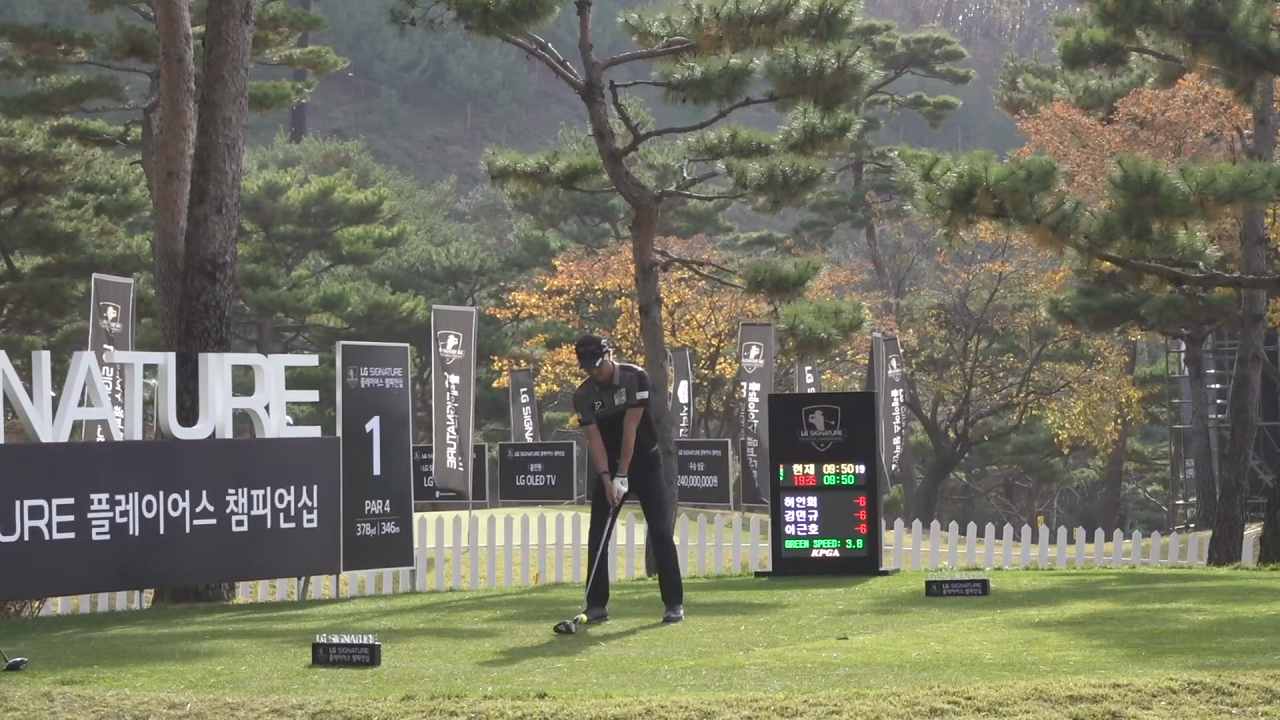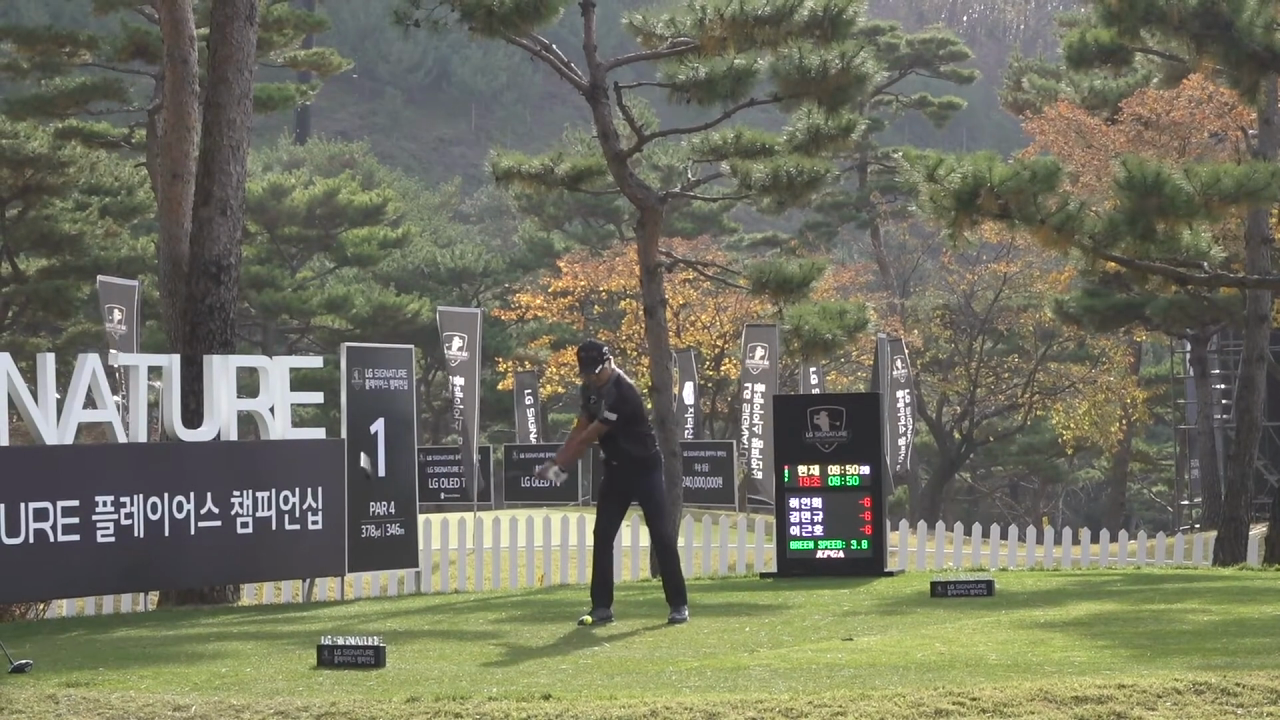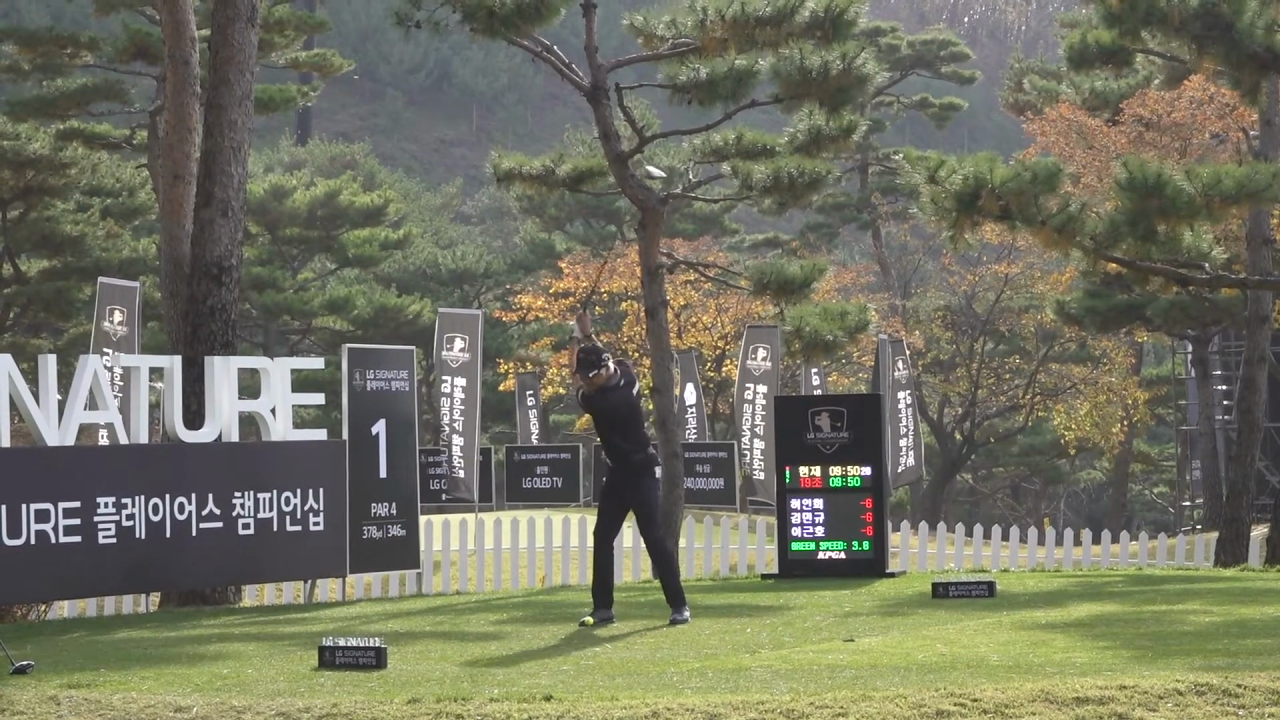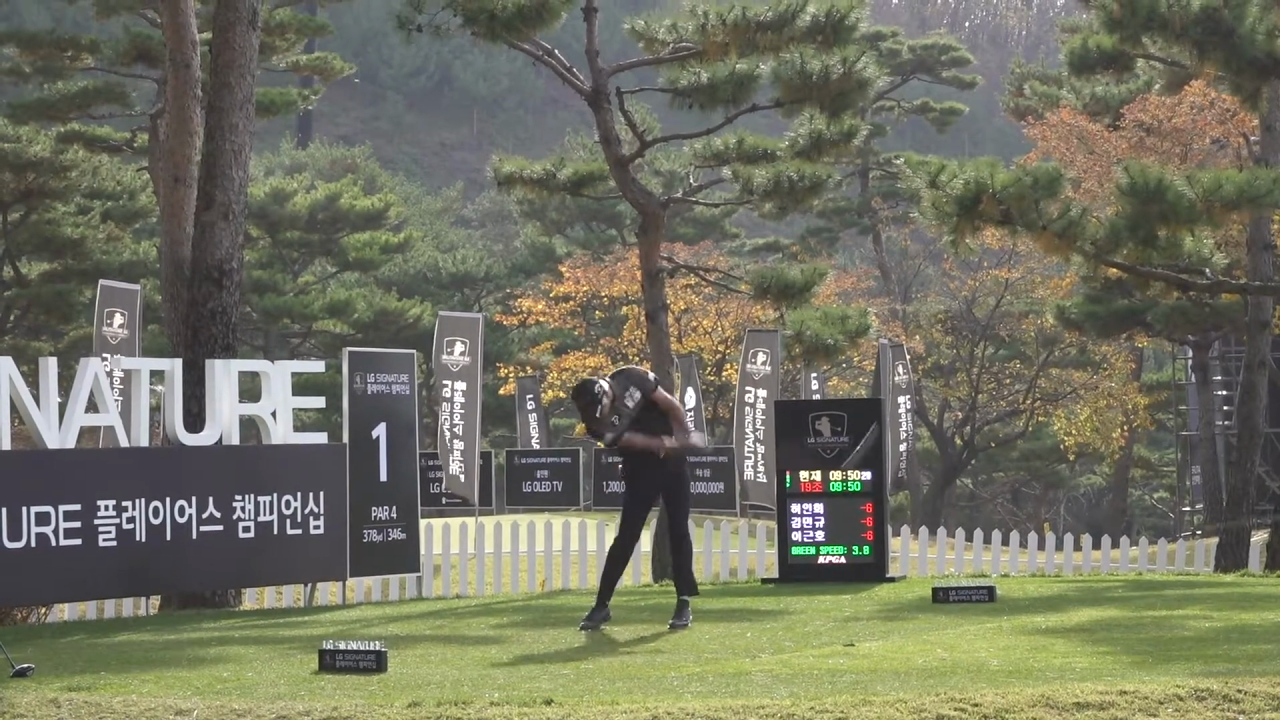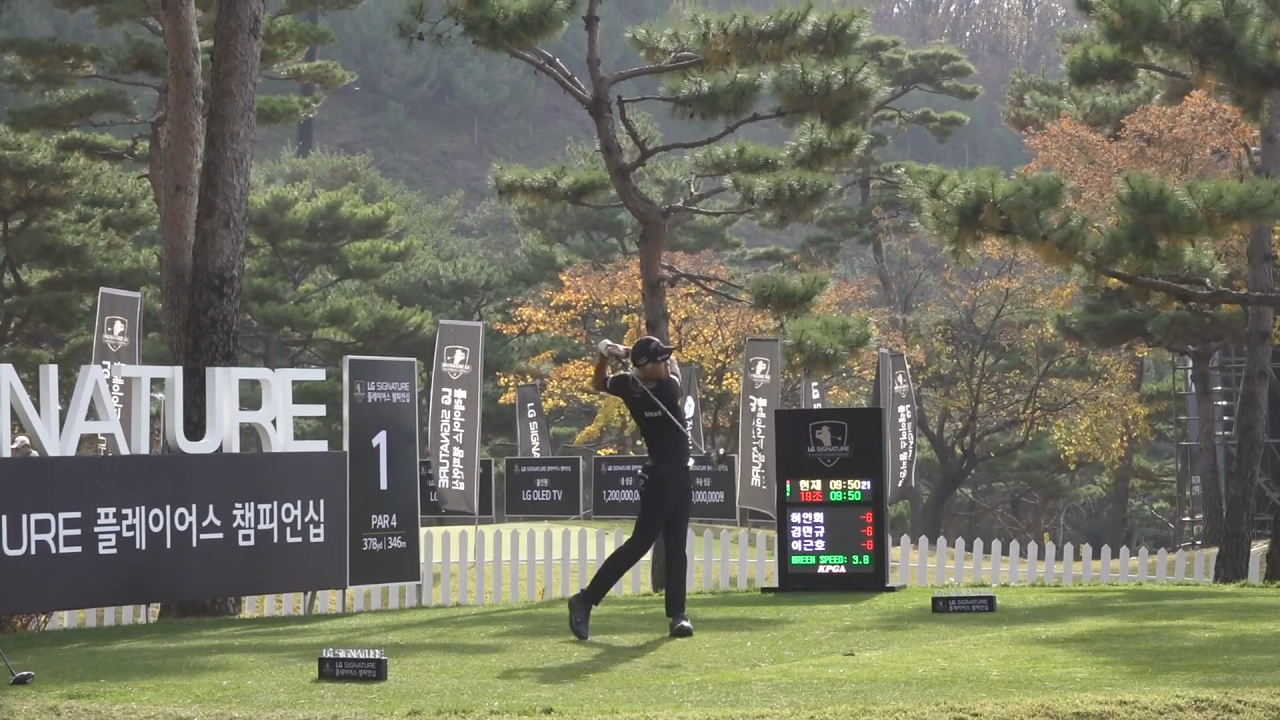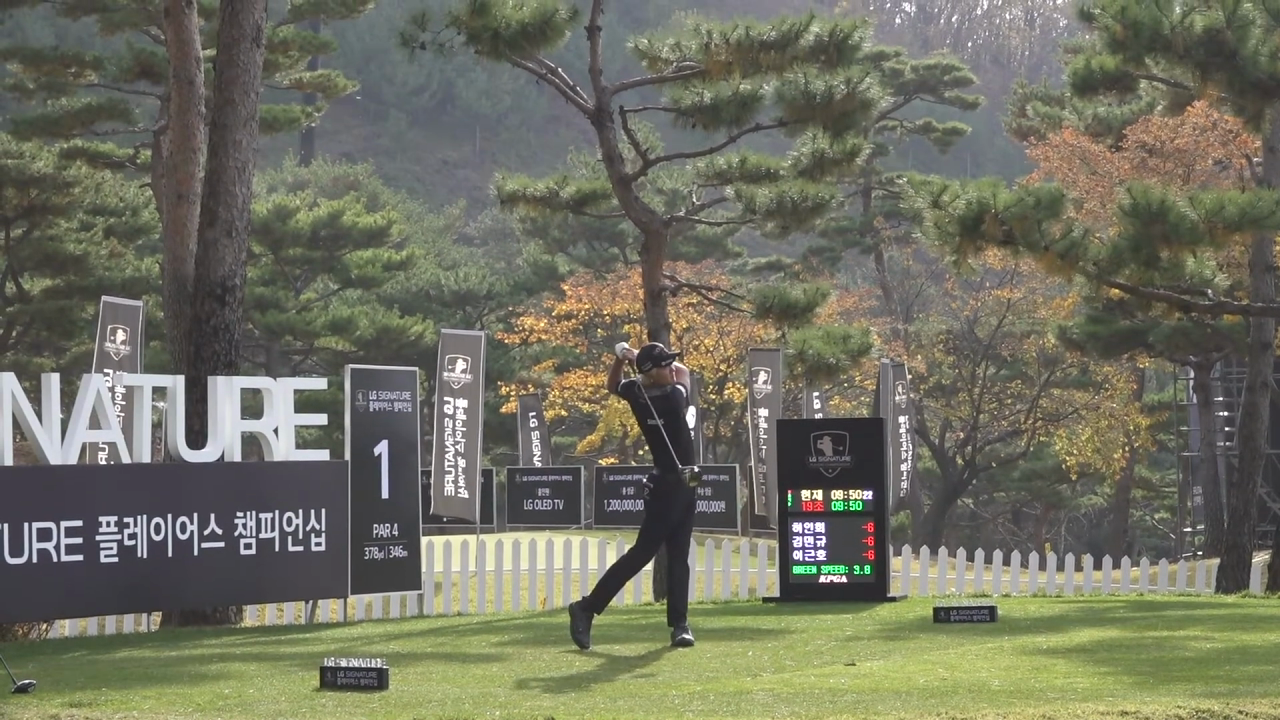
dt=0.5s
person 1, frame 1
left shoulder: (635, 377)
right shoulder: (583, 395)
left elbow: (630, 428)
right elbow: (594, 439)
left wrist: (623, 474)
right wrist: (606, 478)
left hip: (645, 463)
right hip: (609, 467)
left knee: (660, 532)
right knee: (597, 535)
left ankle: (673, 603)
right ankle: (597, 605)
person 1, frame 2
left shoulder: (623, 392)
right shoulder: (593, 385)
left elbow: (591, 435)
right elbow: (581, 427)
left wrist: (562, 465)
right wrist: (558, 461)
left hip: (644, 468)
right hip: (616, 469)
left knee: (661, 533)
right knee: (602, 535)
left ankle: (678, 604)
right ankle: (601, 605)
person 1, frame 3
left shoulder: (600, 401)
right shoulder: (626, 374)
left elbow: (579, 381)
left wrist: (579, 339)
right wrist: (586, 336)
left hip: (640, 472)
right hip: (619, 470)
left knee: (653, 537)
right knee: (602, 537)
left ankle: (679, 605)
right ankle: (603, 607)
person 1, frame 4
left shoulder: (630, 377)
right shoulder: (596, 423)
left elbow: (669, 403)
right elbow: (636, 441)
left wrist: (682, 434)
right wrist: (664, 445)
left hip: (672, 463)
right hip: (641, 472)
left knee: (679, 534)
right knee: (626, 540)
left ankle: (684, 603)
right ankle: (601, 606)
person 1, frame 5
left shoulder: (628, 385)
right shoulder: (668, 388)
left elbow: (597, 384)
right elbow: (674, 365)
left wrist: (604, 355)
right wrist: (628, 352)
left hip: (678, 475)
right hip: (662, 477)
left knee: (676, 547)
right knee: (639, 544)
left ankle: (677, 614)
right ankle: (585, 600)
person 1, frame 6
left shoulder: (636, 392)
right shoulder: (672, 398)
left elbow: (612, 384)
right elbow: (685, 372)
left wrist: (622, 358)
right wrist: (640, 358)
left hip: (680, 484)
right hip: (669, 486)
left knee: (679, 557)
right knee: (642, 552)
left ankle: (679, 624)
right ankle: (586, 607)
